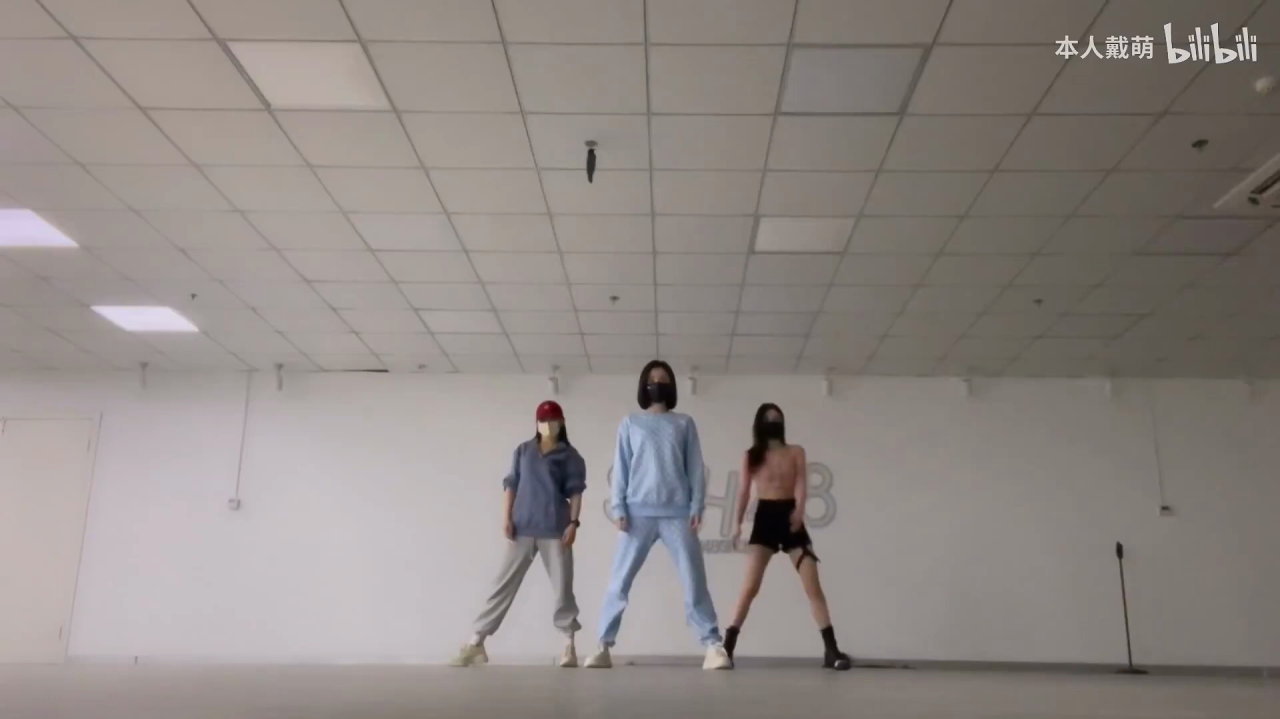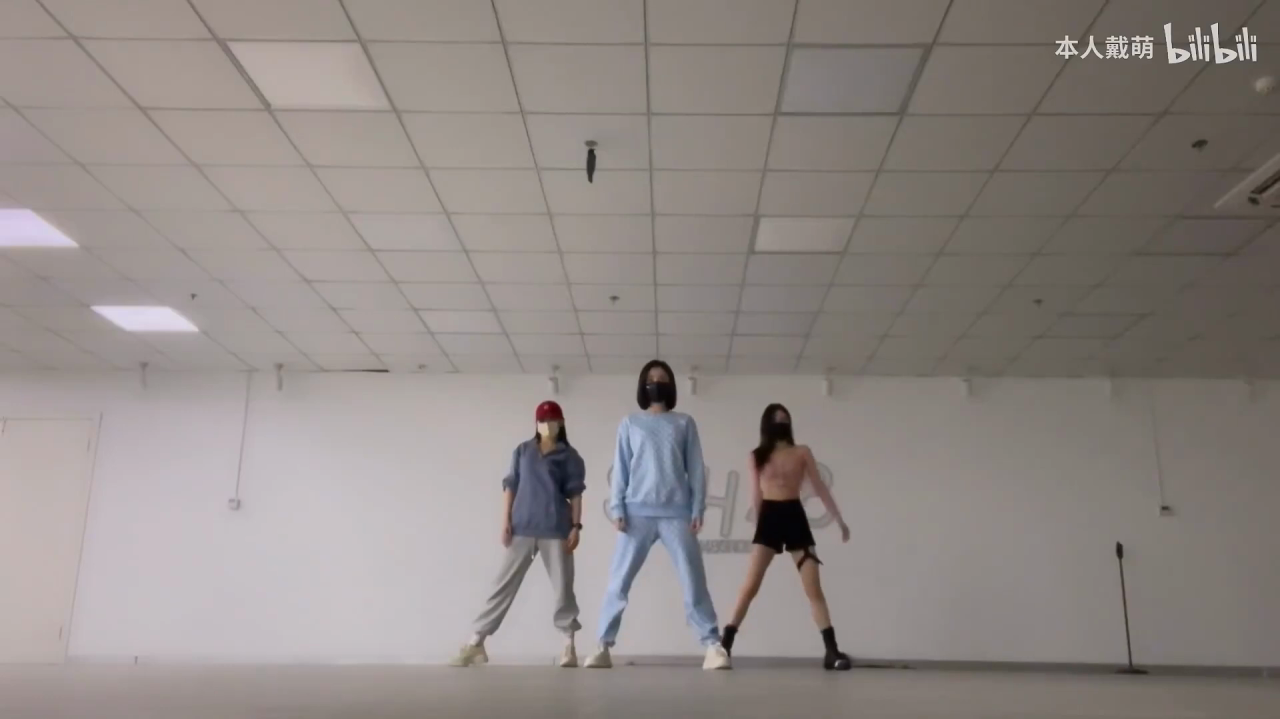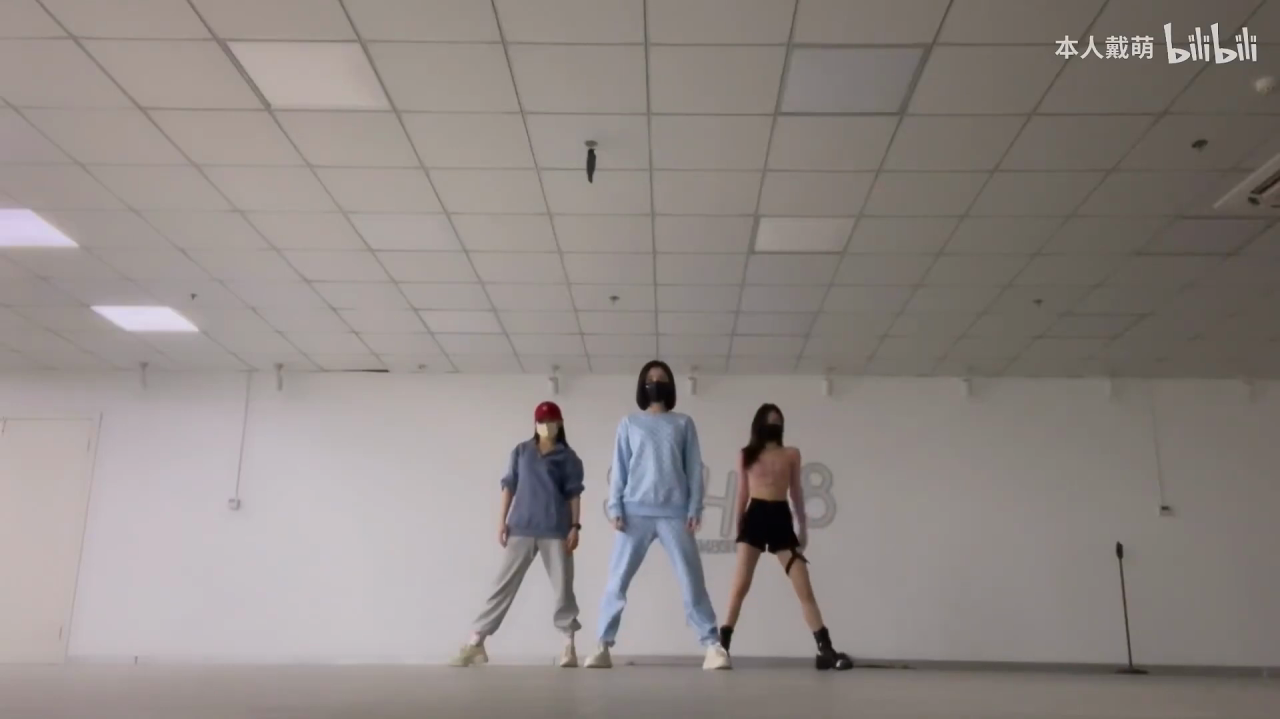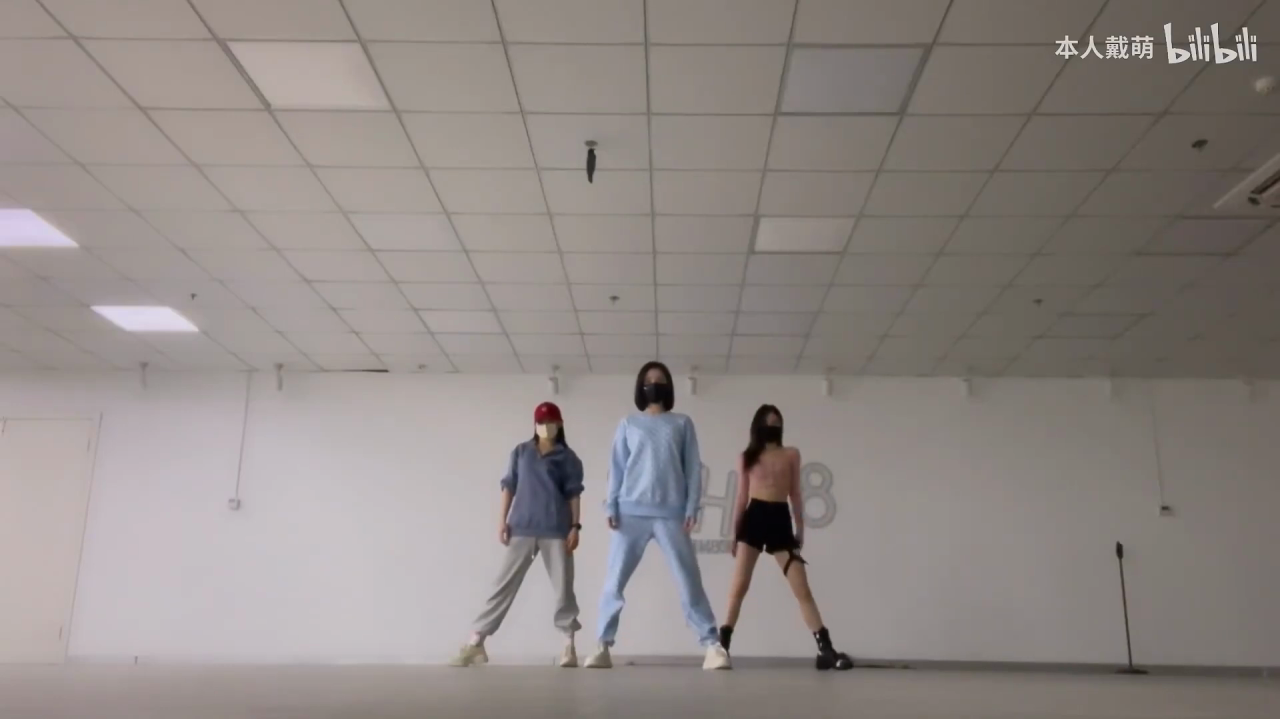
dt=0.3s
person 1, frame 1
left shoulder: (684, 423)
right shoulder: (630, 424)
left elbow: (695, 468)
right elbow: (621, 468)
left wrist: (696, 507)
right wrist: (618, 508)
left hip: (677, 513)
right hip: (638, 513)
left knee: (694, 580)
right knee: (619, 581)
left ankle: (713, 645)
right ankle: (603, 646)
person 1, frame 2
left shoulder: (684, 423)
right shoulder: (630, 424)
left elbow: (695, 468)
right elbow: (621, 469)
left wrist: (698, 509)
right wrist: (617, 508)
left hip: (676, 513)
right hip: (637, 513)
left knee: (694, 581)
right knee: (619, 581)
left ankle: (713, 646)
right ankle: (603, 647)
person 1, frame 3
left shoulder: (683, 423)
right shoulder: (629, 423)
left elbow: (694, 468)
right elbow: (620, 468)
left wrist: (694, 509)
right wrist: (615, 507)
left hip: (674, 513)
right hip: (635, 512)
left knee: (692, 580)
right knee: (617, 580)
left ankle: (713, 645)
right ankle: (603, 646)
person 1, frame 4
left shoulder: (682, 424)
right shoulder: (628, 425)
left elbow: (692, 468)
right elbow: (617, 469)
left wrist: (691, 509)
right wrist: (611, 507)
left hip: (671, 514)
right hip: (630, 513)
left knee: (689, 581)
right knee: (614, 581)
left ankle: (713, 646)
right ankle: (603, 647)
person 2, frame 1
left shoulder: (570, 455)
right shoulder: (523, 450)
left elbow: (575, 491)
right elbow: (511, 484)
left wrist: (573, 522)
right wrist: (506, 517)
left hip: (555, 529)
right hip: (523, 527)
left knee: (562, 586)
right knee: (505, 583)
left ankle: (569, 646)
right ankle: (476, 643)
person 2, frame 2
left shoulder: (569, 456)
right shoulder: (523, 451)
left elbow: (575, 493)
right elbow: (511, 486)
left wrist: (575, 526)
right wrist: (506, 520)
left hip: (556, 529)
right hip: (523, 527)
left knee: (563, 586)
right knee: (505, 583)
left ankle: (569, 646)
right ankle: (475, 643)
person 2, frame 3
left shoulder: (567, 456)
right shoulder: (521, 451)
left elbow: (574, 494)
right elbow: (509, 486)
left wrist: (575, 526)
right wrist: (502, 521)
left hip: (555, 529)
right hip: (522, 527)
left knee: (563, 586)
right knee: (505, 583)
left ankle: (569, 646)
right ankle: (476, 643)
person 2, frame 4
left shoulder: (567, 457)
right shoulder: (521, 452)
left elbow: (573, 494)
right elbow: (509, 486)
left wrist: (575, 526)
right wrist: (503, 520)
left hip: (556, 529)
right hip: (522, 527)
left knee: (563, 586)
right knee: (506, 583)
left ankle: (569, 647)
right ankle: (475, 643)
person 3, frame 1
left shoulder: (796, 452)
right shoulder: (751, 457)
left elbow: (802, 485)
right elbow: (744, 491)
left wrist: (800, 511)
right wrist: (738, 523)
left hip: (792, 521)
right hip: (765, 517)
left knee: (813, 586)
right knee: (750, 587)
left ankle: (832, 650)
right ankle: (727, 647)
person 3, frame 2
left shoulder: (802, 453)
right shoulder: (757, 456)
left elbow: (818, 485)
right elbow: (757, 494)
left wrist: (838, 518)
right wrist: (760, 524)
left hip: (796, 518)
right hip: (770, 519)
left knee: (814, 588)
right knee: (750, 586)
left ankle: (832, 651)
right ankle: (724, 646)
person 3, frame 3
left shoulder: (792, 454)
right shoulder: (746, 455)
left elbow: (796, 491)
right elbow: (742, 493)
left wrist: (803, 527)
right wrist: (738, 528)
left hip: (781, 519)
right hip: (755, 518)
left knee: (804, 588)
right knee: (740, 586)
left ankle: (826, 650)
right ankle: (722, 647)
person 3, frame 4
left shoulder: (791, 454)
right shoulder: (747, 458)
left elbow: (795, 492)
right elbow: (741, 495)
left wrist: (800, 528)
right wrist: (734, 531)
left hip: (781, 521)
right hip: (754, 519)
left knee: (802, 589)
right knee: (739, 587)
left ankle: (827, 650)
right ankle: (722, 647)
